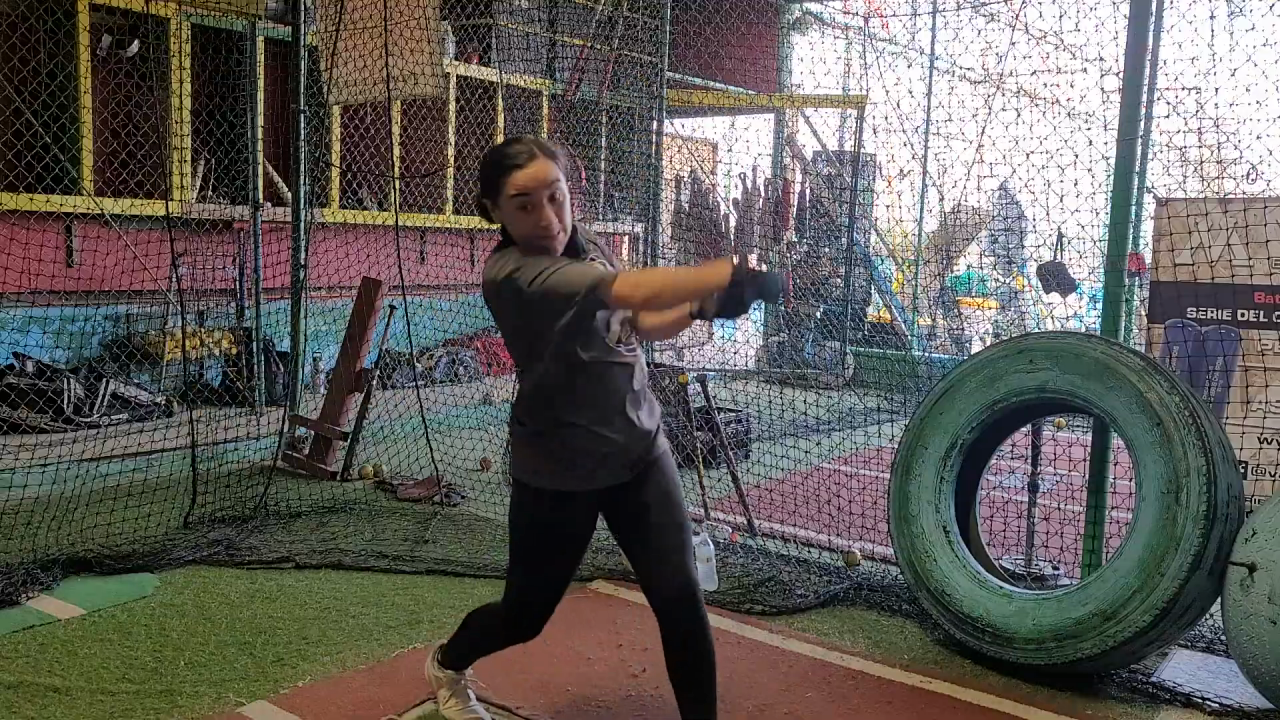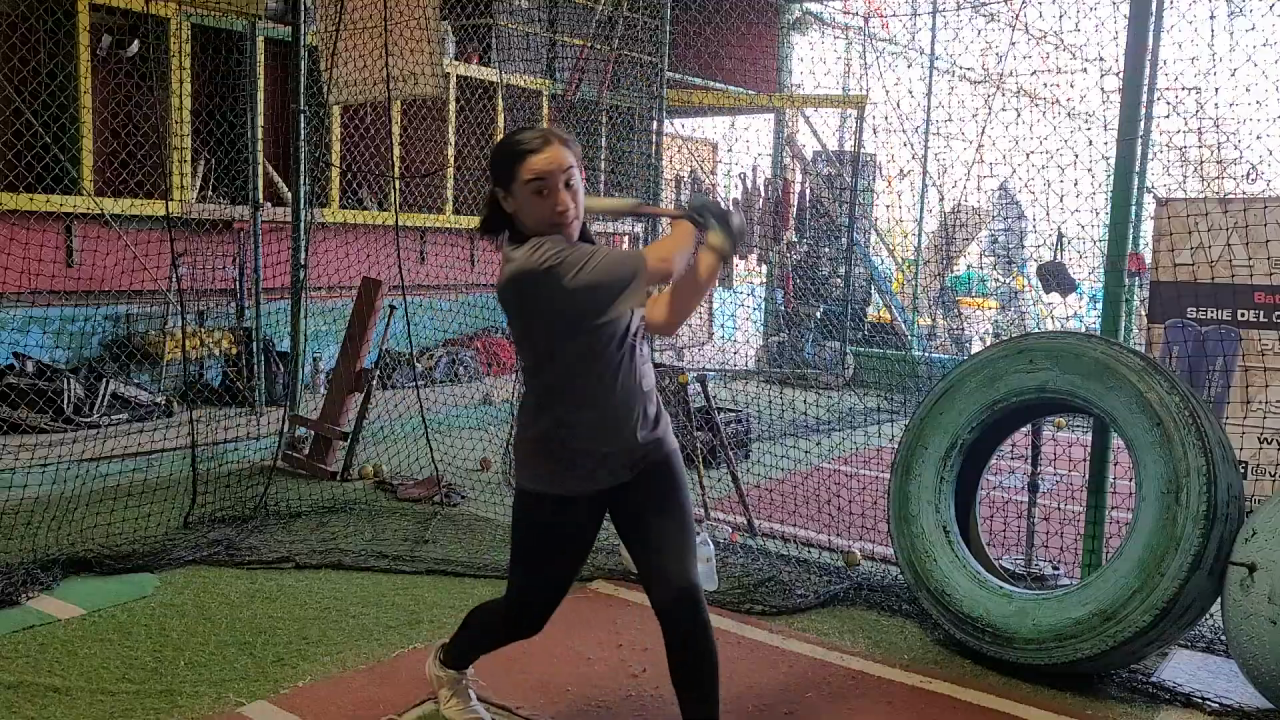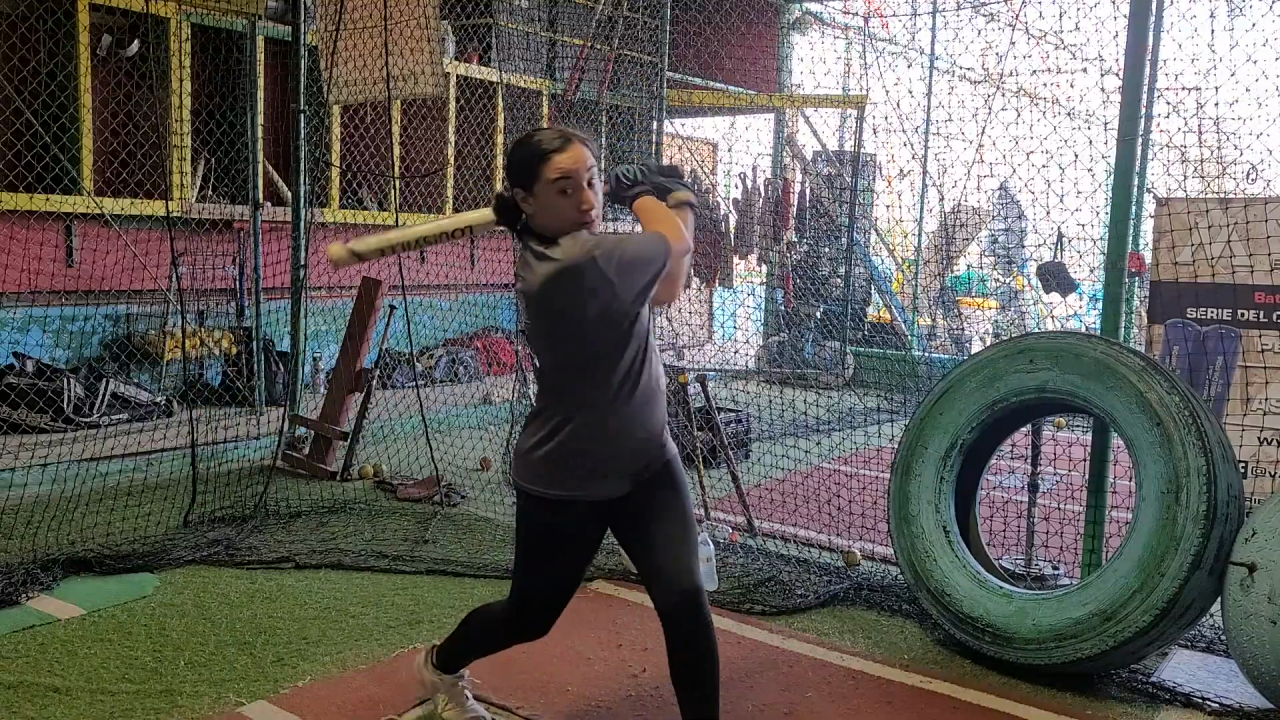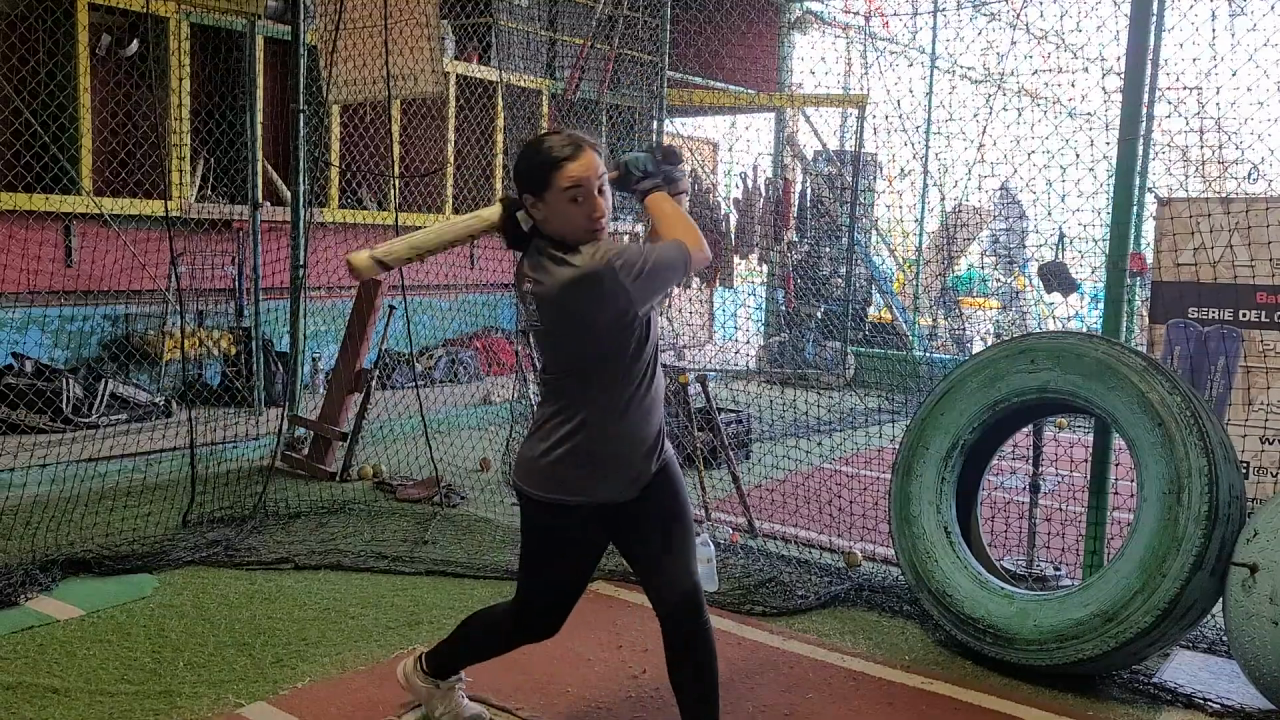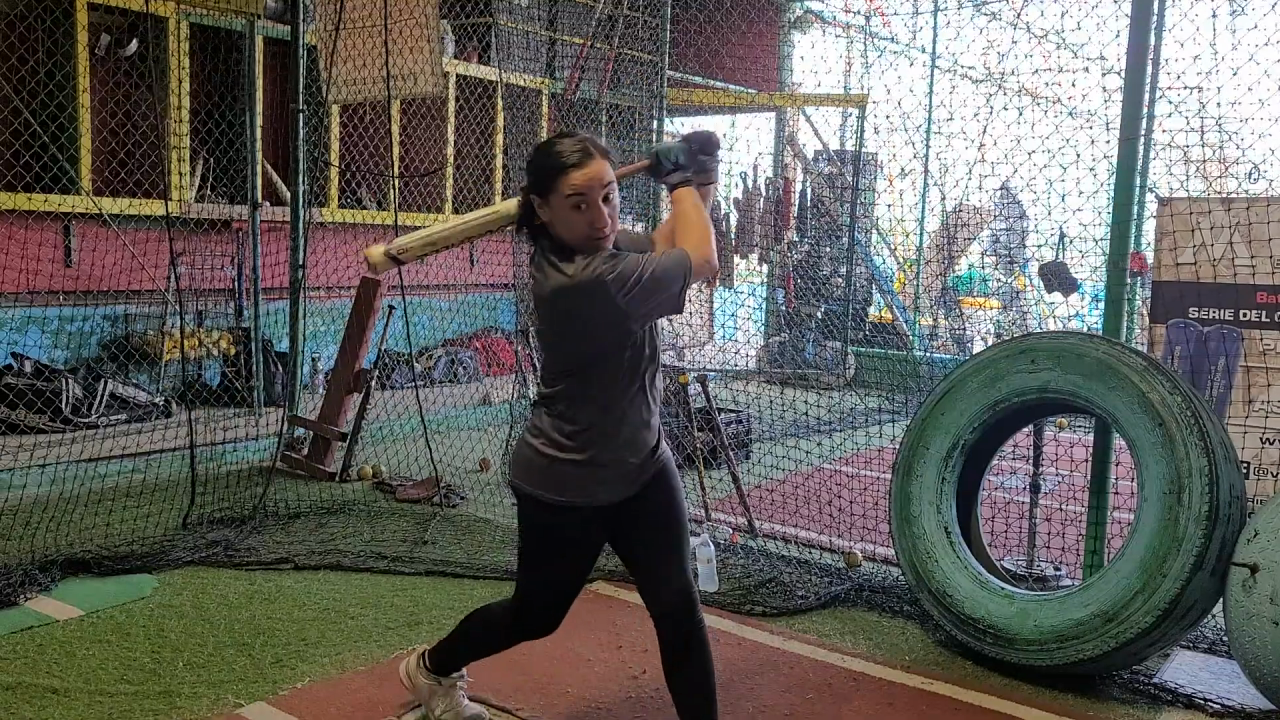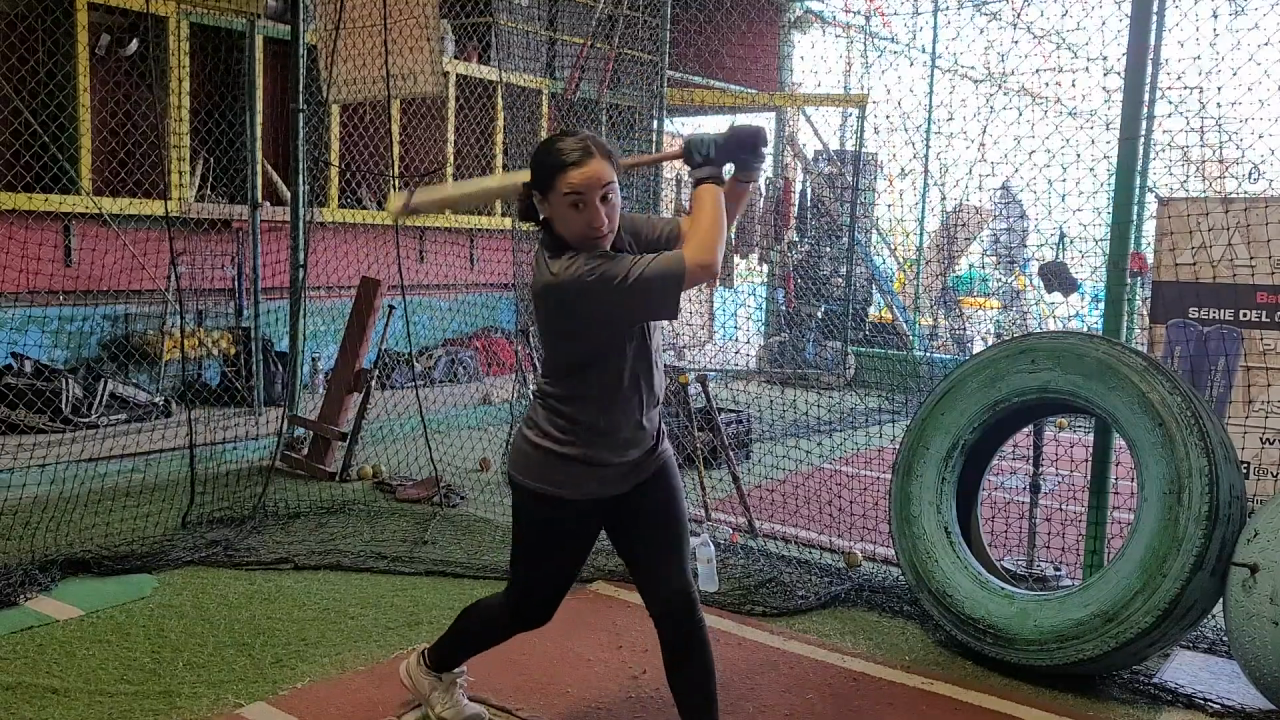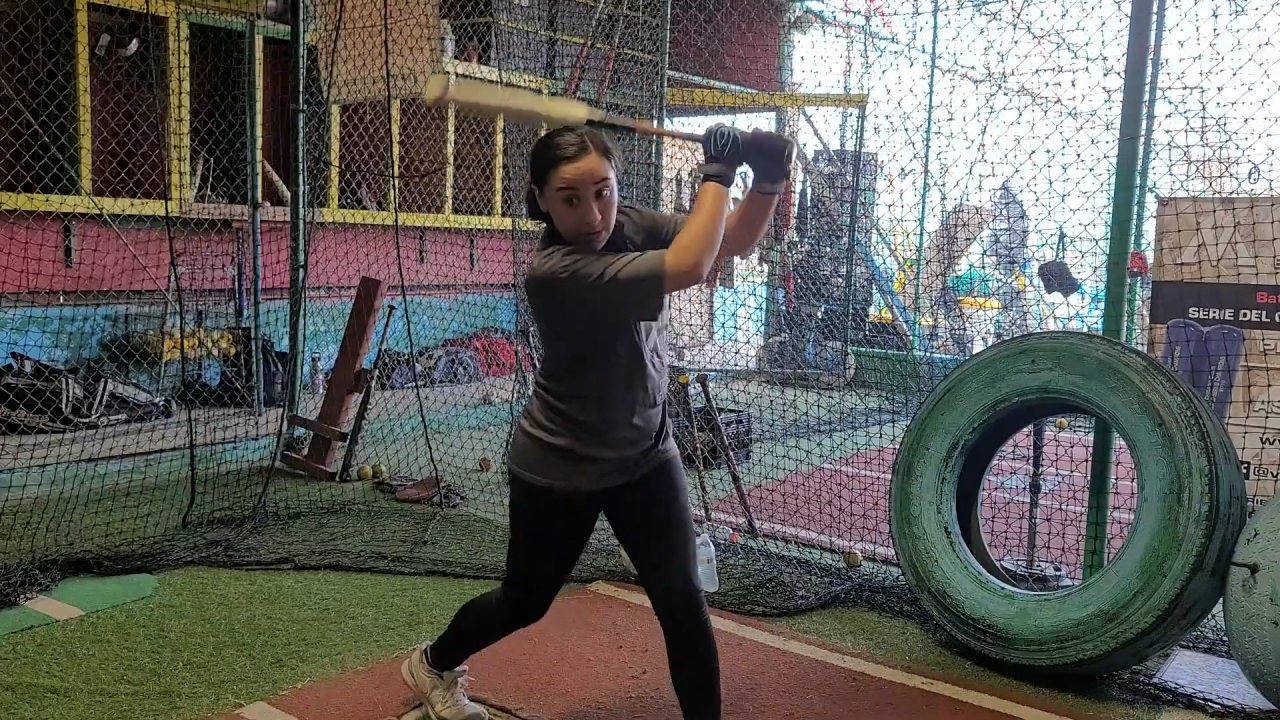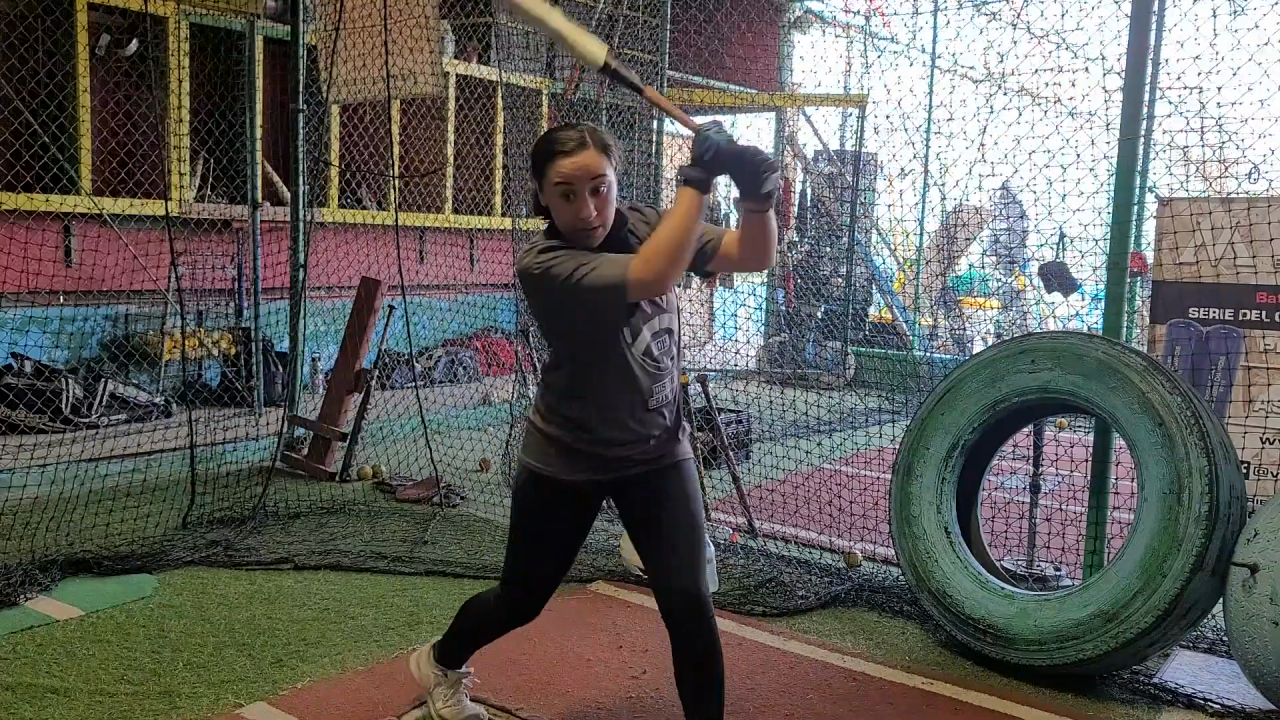
dt=0.1s
person 1, frame 1
left shoulder: (585, 245)
right shoulder: (509, 275)
left elbow: (644, 324)
right elbow: (630, 291)
left wrist: (706, 303)
right wrist: (732, 274)
left hip: (638, 450)
right hip: (554, 474)
left knee: (679, 597)
right knee: (525, 613)
right ankle: (448, 664)
person 1, frame 2
left shoulder: (578, 251)
right shoulder: (534, 268)
left elbow: (658, 320)
right elbow: (658, 263)
left wrist: (710, 252)
right wrist: (696, 223)
left hip: (642, 447)
right hip: (560, 472)
left knee: (680, 598)
right knee: (526, 609)
right ankle: (449, 664)
person 1, frame 3
left shoulder: (568, 249)
right shoulder: (581, 259)
left elbow: (658, 290)
right elbow: (673, 243)
left wrist: (667, 200)
right wrist: (647, 194)
left hip: (643, 453)
right hip: (564, 477)
left knee: (684, 600)
right knee: (530, 615)
right ankle: (440, 667)
person 1, frame 4
left shoulder: (556, 254)
right shoulder: (590, 271)
left elbow: (653, 262)
right elbow: (691, 252)
left wrist: (645, 186)
right wrist: (654, 187)
left hip: (642, 458)
right hip: (569, 480)
left knee: (683, 605)
right knee: (536, 618)
right ankle: (429, 670)
person 1, frame 5
left shoulder: (581, 249)
right shoulder: (586, 278)
left elbow: (663, 250)
right elbow: (701, 261)
left wrist: (696, 178)
right wrist: (681, 179)
left hip: (639, 461)
right hip: (565, 479)
left knee: (677, 606)
right knee: (535, 615)
right ankle: (431, 668)
person 1, frame 6
left shoulder: (618, 231)
right shoulder: (564, 277)
left elbow: (700, 241)
right elbow: (701, 265)
left wrist: (742, 173)
right wrist: (709, 175)
left hip: (638, 455)
right hip: (561, 473)
left knee: (676, 603)
right knee: (529, 607)
right ankle: (431, 665)
person 1, frame 7
left shoulder: (628, 224)
right shoulder: (555, 272)
left elbow: (736, 242)
right elbow: (689, 267)
left wrist: (769, 177)
right wrist: (716, 173)
left hip: (643, 450)
right hip: (560, 466)
left knee: (681, 601)
right knee: (525, 600)
right ankle: (433, 663)
person 1, frame 8
left shoulder: (643, 222)
right shoulder: (541, 262)
left elbow: (751, 257)
right elbow: (649, 278)
left wrist: (758, 195)
right wrist: (696, 180)
left hip: (654, 447)
right hip: (564, 456)
left knee: (686, 600)
right knee: (523, 597)
right ankle: (440, 664)
